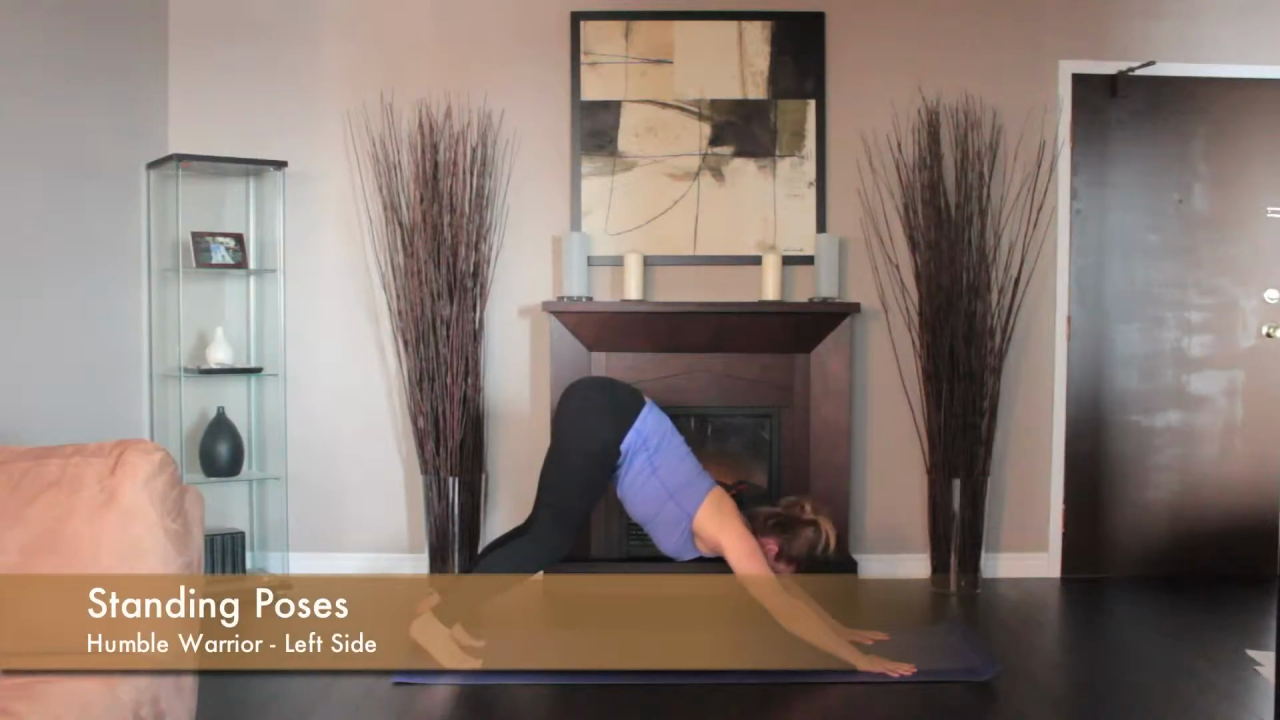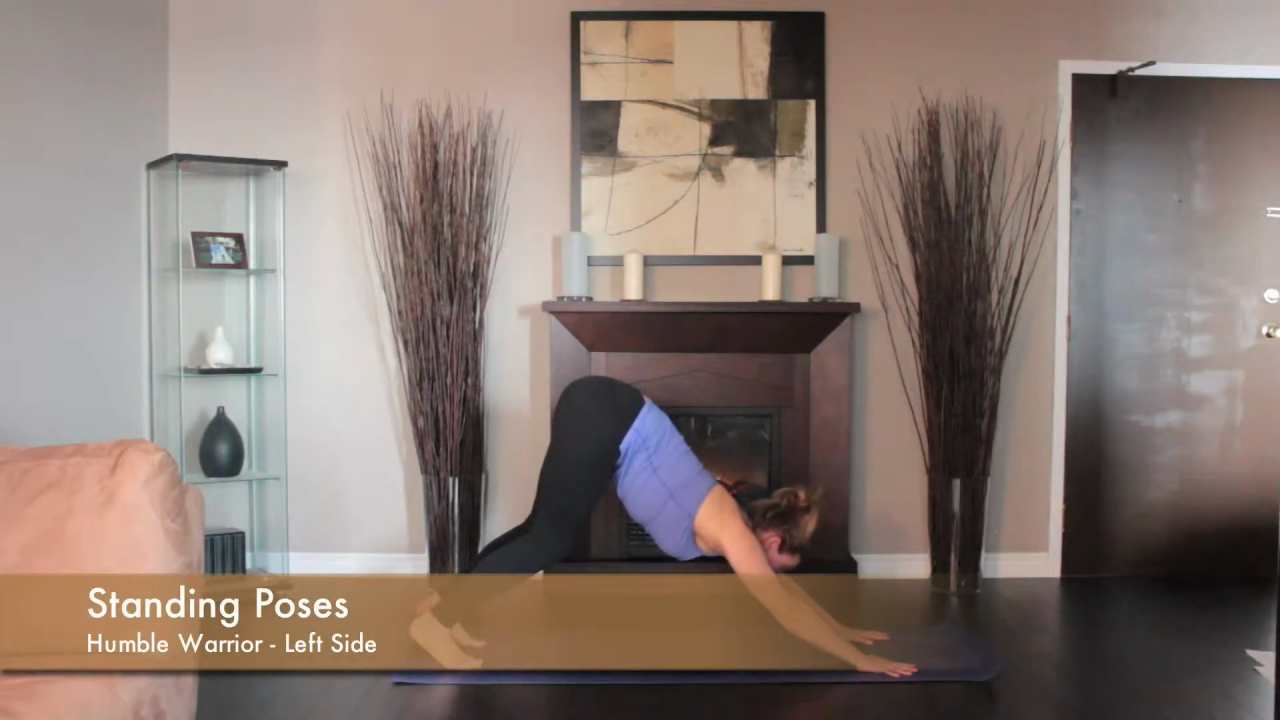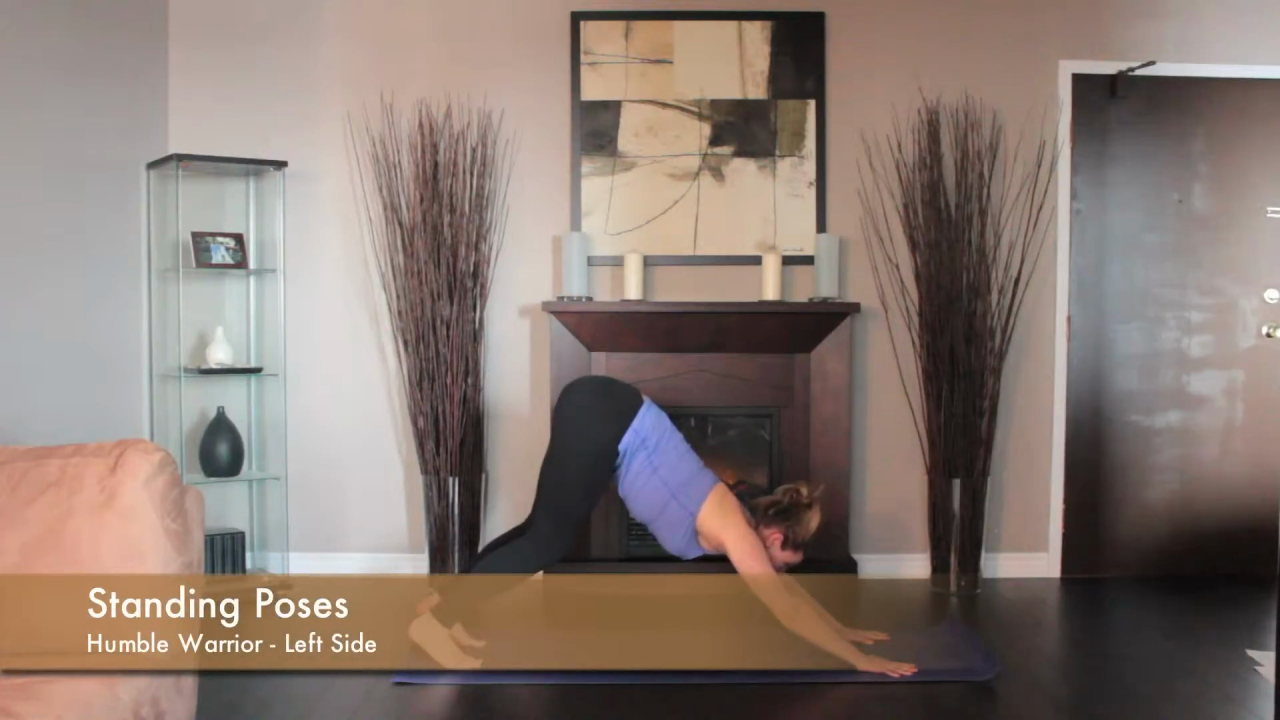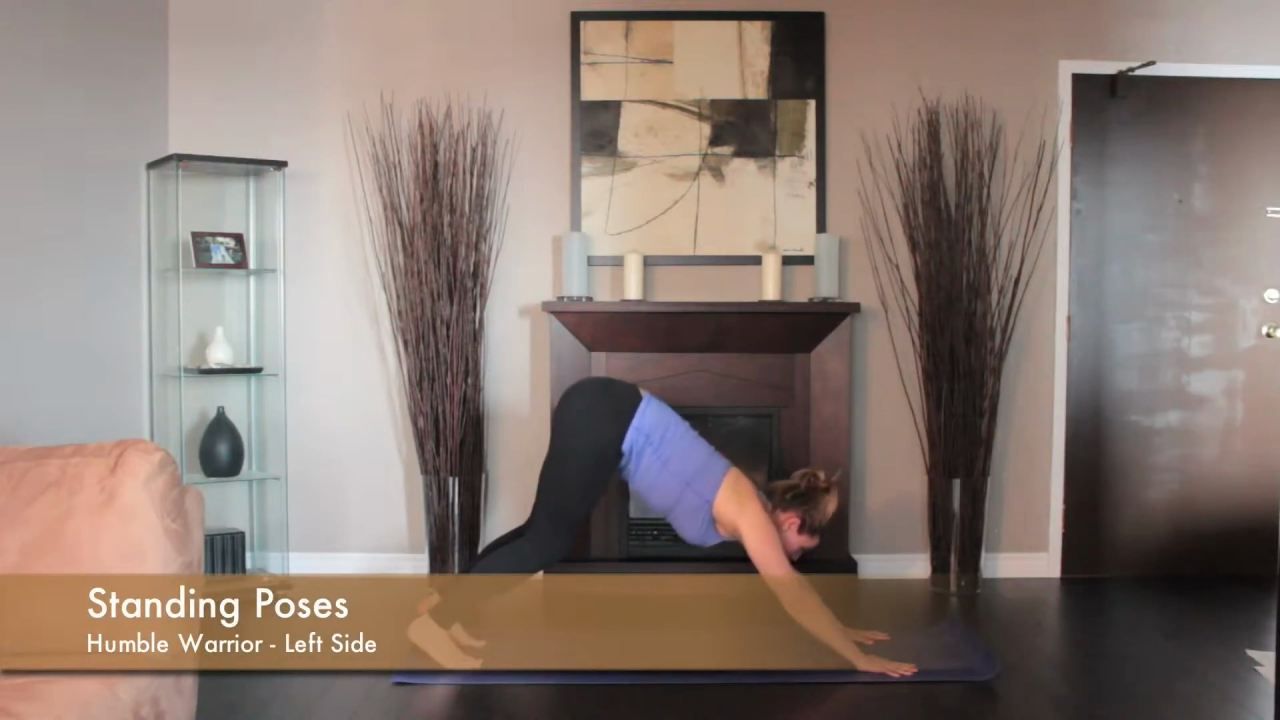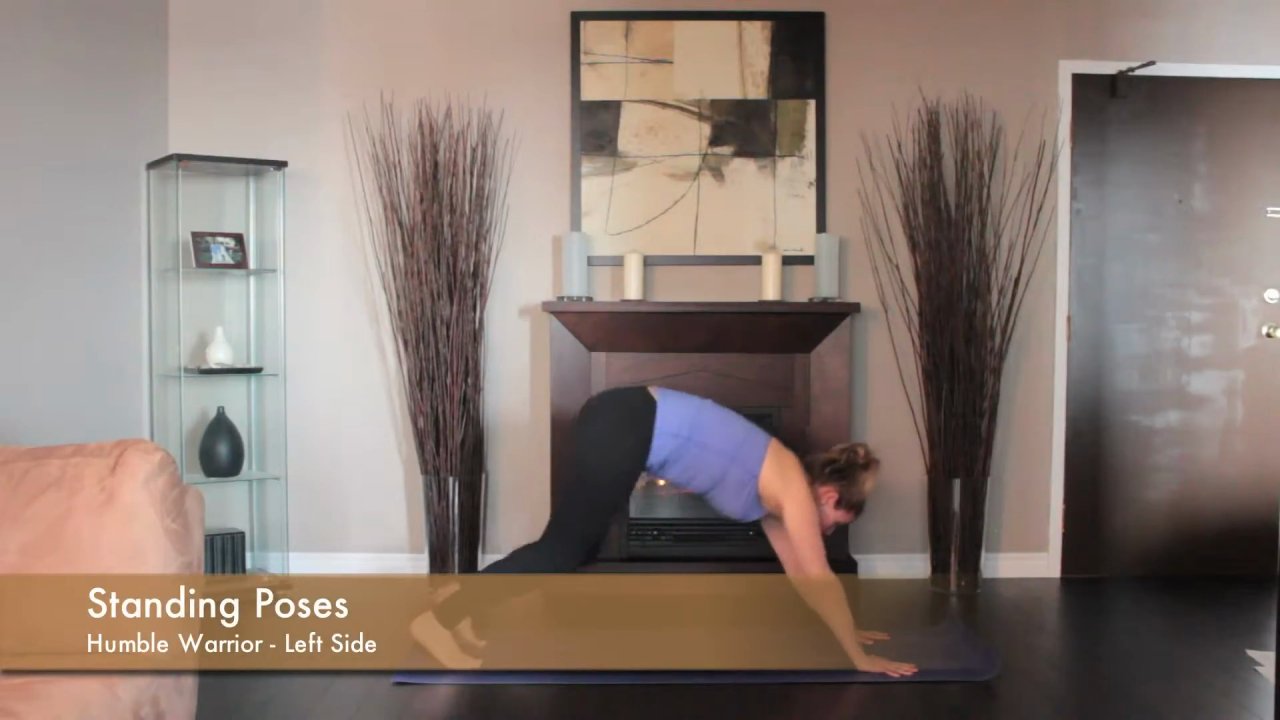
dt=0.4s
person 1, frame 1
left shoulder: (731, 527)
right shoulder: (730, 535)
left elbow: (786, 589)
right elbow: (785, 609)
left wrist: (842, 630)
right wrist: (858, 659)
left hip: (605, 415)
right hip: (603, 421)
left knee: (543, 534)
right knee: (549, 540)
left ankle: (447, 604)
right ankle: (436, 619)
person 1, frame 2
left shoulder: (730, 523)
right shoulder: (732, 534)
left elbow: (785, 589)
right elbow: (785, 609)
left wrist: (842, 631)
right wrist: (859, 660)
left hip: (604, 413)
right hip: (602, 421)
left knee: (543, 533)
right knee: (550, 540)
left ankle: (447, 605)
right ankle: (435, 620)
person 1, frame 3
left shoulder: (737, 521)
right shoulder: (735, 532)
left elbow: (786, 587)
right elbow: (786, 609)
left wrist: (842, 629)
right wrist: (858, 659)
left hip: (603, 413)
right hip: (602, 421)
left knee: (542, 533)
right knee: (549, 541)
left ankle: (445, 604)
right ankle: (435, 620)
person 1, frame 4
left shoulder: (748, 510)
right shoulder: (752, 518)
left elbow: (791, 583)
right elbow: (794, 599)
left wrist: (843, 630)
right wrist: (860, 659)
left hip: (605, 412)
right hip: (603, 421)
left knee: (540, 532)
right knee: (549, 541)
left ankle: (445, 605)
right ankle: (433, 622)
person 1, frame 5
left shoulder: (773, 490)
right shoulder: (795, 487)
left elbow: (798, 573)
right elbow: (821, 580)
left wrist: (844, 629)
right wrist: (860, 658)
left hip: (626, 420)
right hip: (626, 430)
left knee: (580, 546)
right knee: (564, 547)
left ankle: (464, 596)
right ankle: (438, 620)
